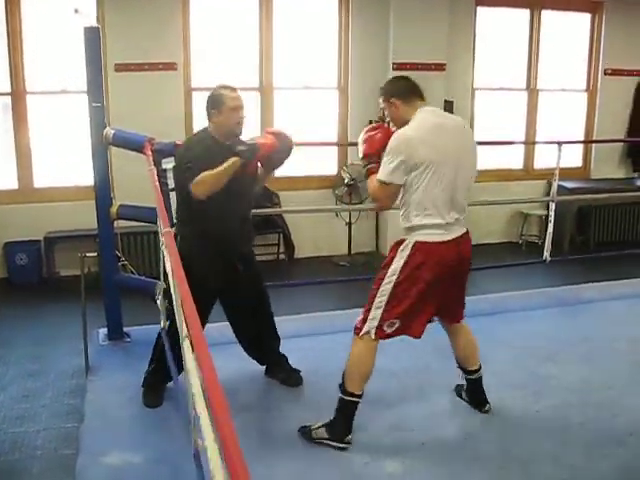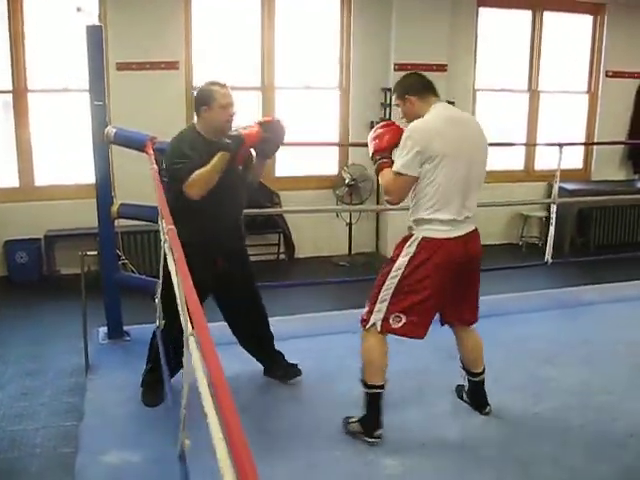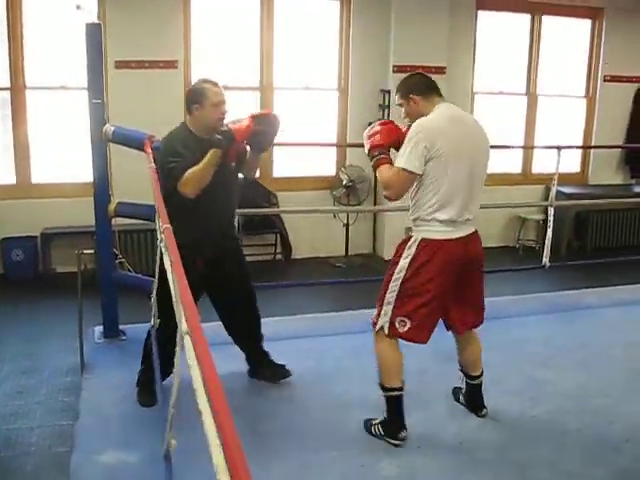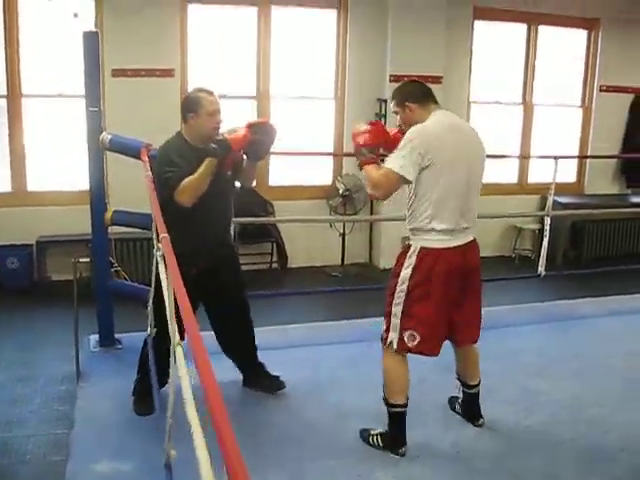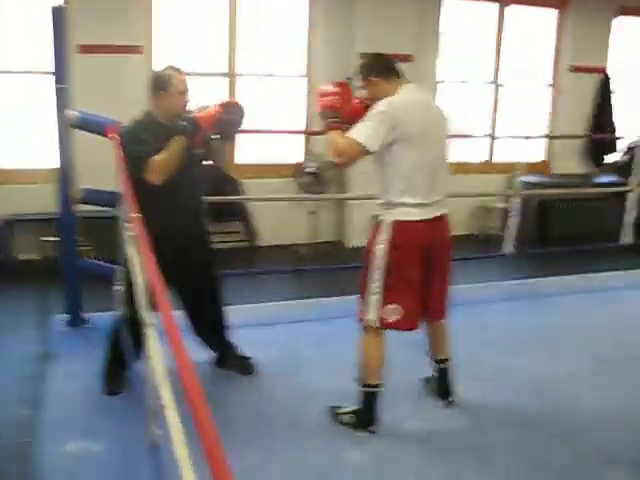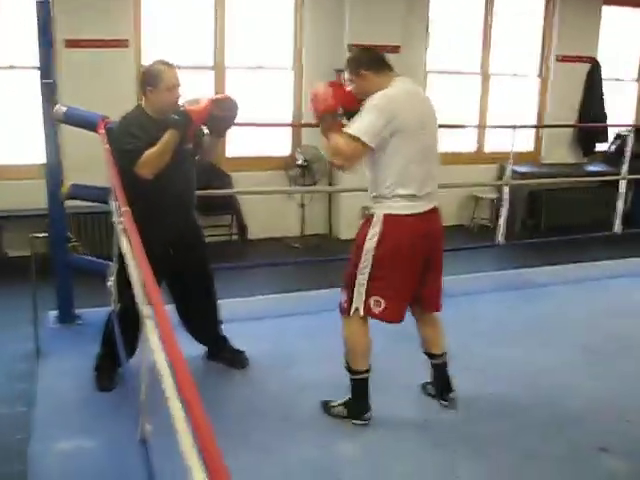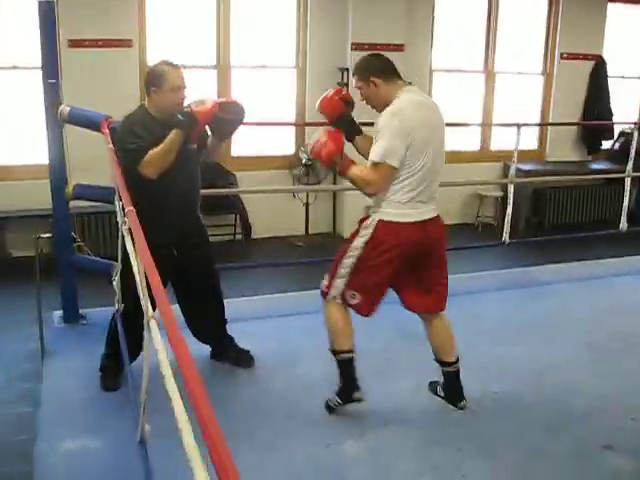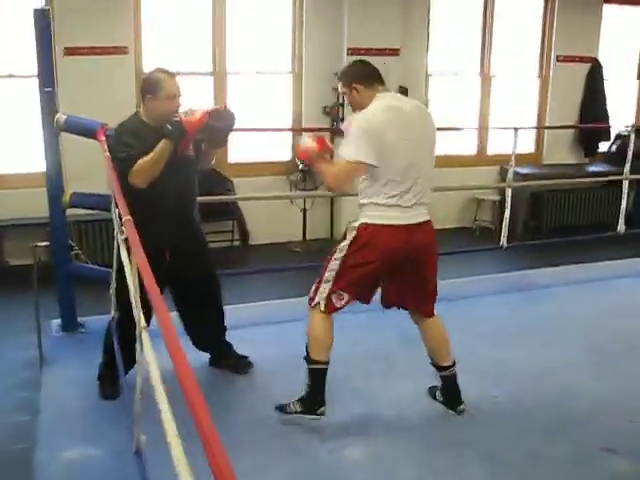
dt=0.1s
person 1, frame 1
left shoulder: (406, 138)
right shoulder: (462, 128)
left elbow: (381, 199)
left wrist: (371, 160)
left hip: (424, 247)
right hip: (458, 241)
left knee: (368, 330)
right knee: (453, 319)
left ankle: (340, 426)
right ankle: (476, 393)
person 1, frame 2
left shoulder: (420, 130)
right shoulder: (474, 127)
left elbow: (393, 193)
left wrist: (380, 156)
left hip: (429, 244)
right hip: (467, 239)
left knee: (376, 325)
right knee: (462, 321)
left ankle: (372, 419)
right ankle: (477, 394)
person 1, frame 3
left shoulder: (424, 129)
right shoulder: (475, 128)
left elbow: (393, 189)
left wrist: (378, 153)
left hip: (430, 245)
right hip: (468, 241)
left knee: (385, 328)
right knee: (464, 325)
left ankle: (395, 422)
right ankle: (474, 396)
person 1, frame 4
left shoulder: (422, 135)
right shoulder: (469, 135)
left elbow: (380, 188)
left wrist: (367, 153)
right wrist: (398, 152)
left hip: (429, 253)
right hip: (466, 249)
left knee: (396, 345)
right knee: (464, 336)
left ankle: (395, 434)
right ankle: (472, 407)
person 1, frame 5
left shoulder: (391, 109)
right shoulder: (431, 108)
left elbow: (343, 155)
left wrist: (333, 119)
right wrist: (362, 121)
left hip: (401, 228)
right hip: (436, 223)
left knee: (374, 322)
right knee: (432, 311)
left ankle: (367, 412)
right ankle: (443, 384)
person 1, frame 6
left shoulder: (383, 104)
right shoulder: (416, 98)
left elbow: (344, 154)
left wrist: (327, 121)
right wrist: (337, 120)
left hip: (395, 222)
right hip: (427, 218)
left knee: (355, 311)
right knee: (424, 307)
left ankle: (358, 403)
right ankle: (442, 385)
person 1, frame 7
left shoulder: (396, 115)
right shoulder: (427, 107)
left elbow: (374, 184)
left wrist: (339, 161)
right wrist: (347, 124)
left hip: (391, 227)
right hip: (429, 225)
left knee: (335, 296)
right knee: (432, 309)
left ankle: (349, 386)
right ankle: (453, 388)
person 1, frame 8
left shoulder: (367, 121)
right shoulder: (420, 112)
left elbow: (338, 181)
left wrist: (316, 157)
left hip: (376, 232)
right hip: (420, 229)
left knee: (322, 304)
right knee: (423, 313)
left ankle: (314, 398)
right ankle: (451, 392)
person 2, frame 1
left shoulder: (237, 146)
right shoulder: (195, 147)
left elbow: (249, 188)
right elbow: (200, 189)
left wrist: (267, 166)
right wrist: (237, 159)
left hip: (235, 247)
right hip: (198, 250)
left knee: (255, 308)
left ankle: (275, 363)
right ankle: (156, 380)
person 2, frame 2
left shoulder: (229, 137)
right shoulder: (182, 145)
left elbow: (250, 178)
right elbow: (194, 189)
left wrist: (262, 153)
right wrist: (226, 152)
left hip: (229, 244)
right hip: (191, 248)
left knee: (248, 305)
right knee: (177, 316)
left ankle: (272, 360)
right ankle: (154, 378)
person 2, frame 3
left shoulder: (223, 135)
right shoulder: (175, 144)
left elbow: (247, 173)
right elbow: (188, 187)
left wrist: (257, 147)
right wrist: (218, 149)
left hip: (223, 241)
right hip: (185, 246)
left knee: (242, 304)
right knee: (171, 315)
left ankle: (259, 362)
right ankle: (149, 379)
person 2, frame 4
left shoulder: (219, 144)
right shoulder: (170, 153)
left elbow: (244, 182)
right elbow: (185, 196)
left wrist: (253, 156)
right wrist: (214, 158)
left hip: (218, 250)
right hip: (182, 255)
left knee: (235, 313)
right knee: (168, 324)
left ankle: (254, 372)
right ankle: (145, 387)
person 2, frame 5
left shoulder: (187, 123)
right shoulder: (139, 132)
right elbow: (154, 174)
left wrist: (223, 133)
right wrist: (183, 136)
left hip: (190, 229)
right hip: (154, 234)
left knee: (206, 293)
right knee: (140, 304)
left ankle: (224, 352)
right ankle: (117, 366)
person 2, frame 6
left shoulder: (178, 115)
right shoulder: (129, 126)
right elbow: (146, 169)
left wrist: (216, 127)
right wrist: (176, 129)
left hip: (183, 224)
right hip: (145, 231)
left knee: (199, 287)
right knee: (132, 300)
left ankle: (217, 346)
right ankle: (108, 363)
person 2, frame 7
left shoulder: (183, 115)
right shoulder: (133, 126)
left elbow: (206, 155)
right elbow: (150, 168)
left wrist: (220, 132)
right wrist: (181, 129)
left hip: (187, 224)
right hip: (149, 231)
left knee: (204, 288)
right knee: (136, 300)
left ankle: (222, 345)
right ankle: (113, 364)
person 2, frame 8
left shoulder: (180, 122)
right shoulder: (128, 133)
left elbow: (202, 162)
right elbow: (139, 178)
left wrist: (215, 137)
right wrist: (170, 138)
left hip: (185, 232)
right hip: (144, 238)
left knee: (204, 293)
right knee: (132, 307)
left ankle: (220, 352)
right ankle: (111, 372)
